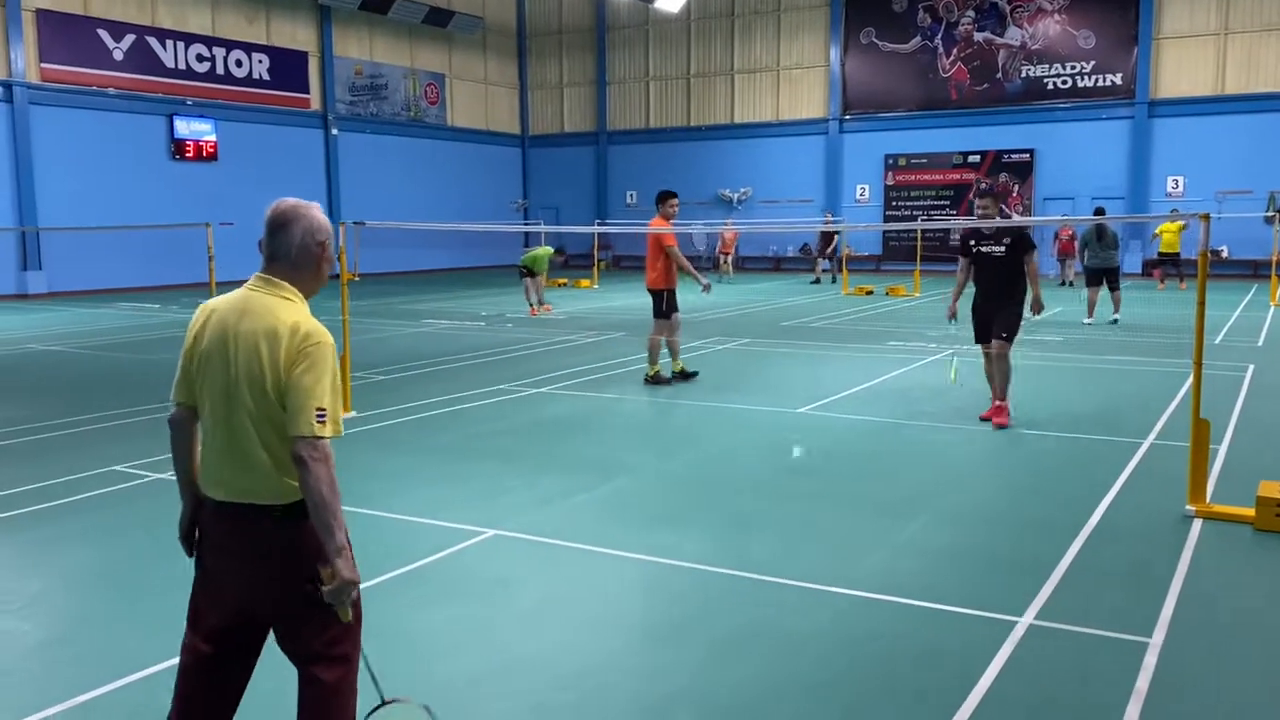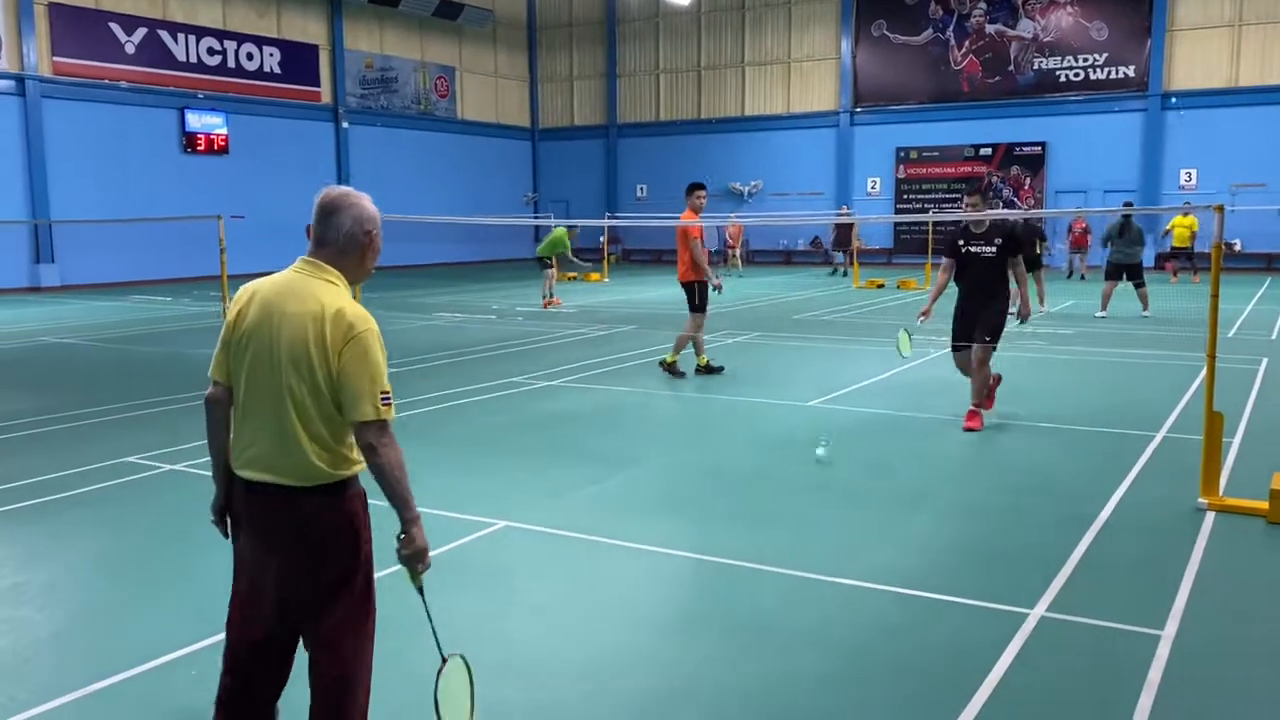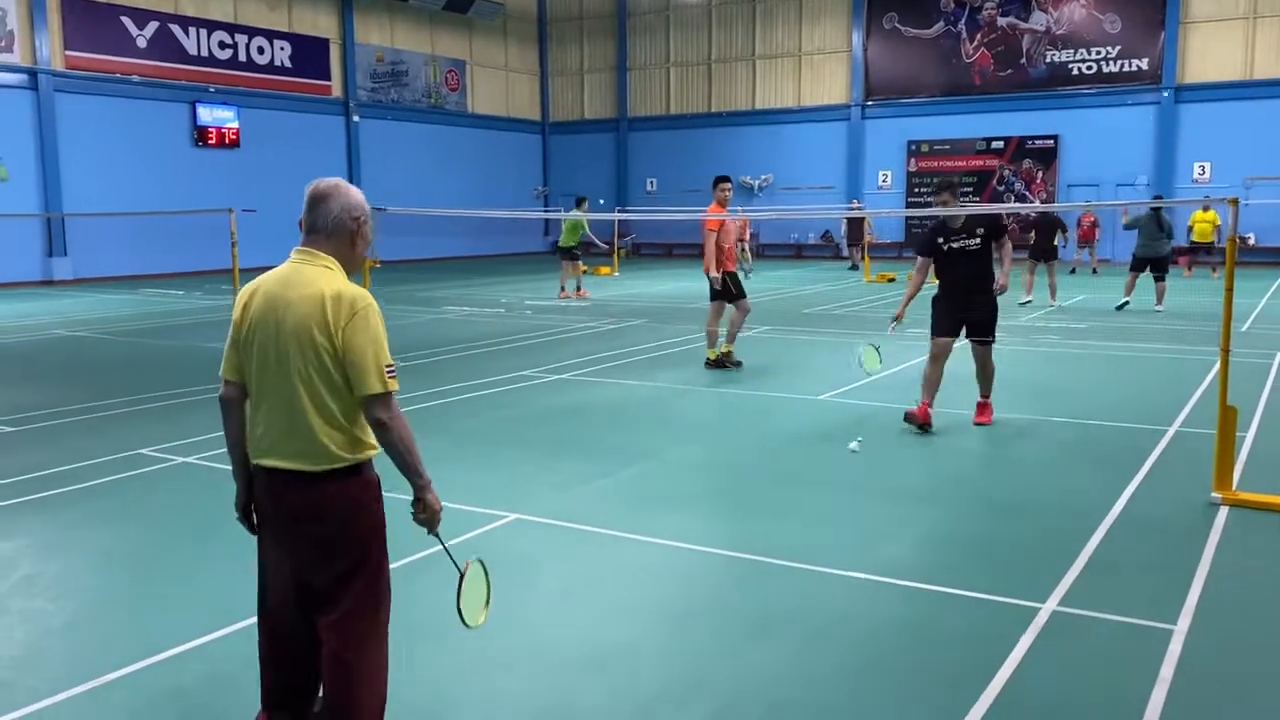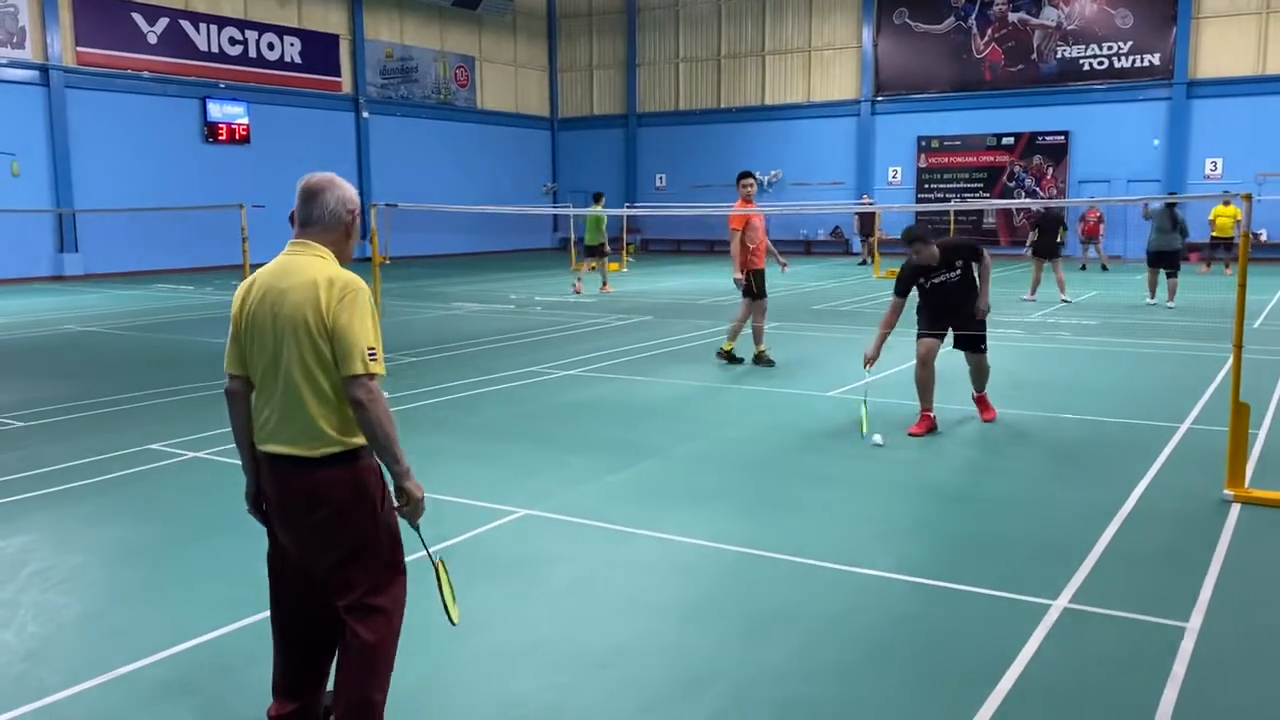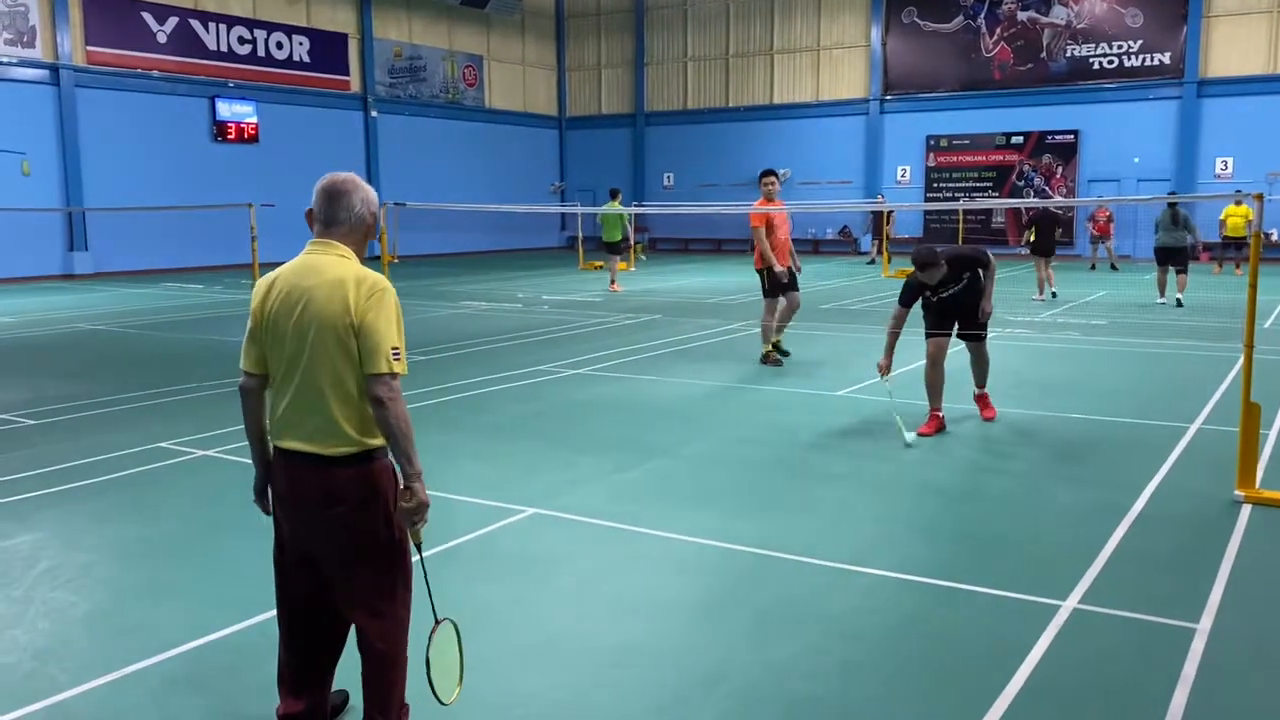
dt=0.3s
person 1, frame 1
left shoulder: (209, 314)
right shoulder: (306, 334)
left elbow: (182, 419)
right elbow: (309, 453)
left wrist: (191, 501)
right wrist: (337, 551)
left hip: (221, 517)
right hip: (288, 522)
left knee: (213, 648)
right knee: (329, 647)
person 1, frame 2
left shoulder: (249, 296)
right shoulder: (349, 321)
left elbow: (216, 400)
right elbow: (374, 437)
left wrist: (223, 483)
right wrist: (411, 523)
left hip: (253, 495)
right hip: (322, 503)
left knee: (254, 625)
right knee: (339, 636)
person 1, frame 3
left shoulder: (254, 293)
right shoulder: (349, 301)
left elbow: (231, 398)
right elbow: (380, 411)
left wrist: (244, 481)
right wrist: (422, 486)
left hip: (272, 485)
right hip: (338, 488)
left knee: (285, 612)
right knee: (352, 623)
person 1, frame 4
left shoulder: (252, 287)
right shoulder: (344, 287)
left elbow: (236, 392)
right elbow: (362, 393)
left wrist: (253, 473)
right wrist: (403, 475)
left hip: (279, 471)
right hip: (339, 472)
left knee: (297, 601)
right knee: (373, 602)
person 1, frame 5
left shoulder: (271, 285)
right shoulder: (369, 287)
left elbow: (251, 386)
right elbow: (384, 394)
left wrist: (263, 464)
right wrist: (413, 478)
left hip: (290, 470)
right hip: (354, 472)
left knee: (305, 600)
right knee: (381, 606)
person 2, frame 1
left shoulder: (1015, 232)
right shoulder: (969, 237)
left elbow: (1030, 263)
right elbow: (964, 271)
left wrist: (1036, 295)
right wrist: (953, 302)
left hip: (1010, 303)
right hip: (983, 302)
left knee: (1000, 351)
right knee: (988, 354)
left ankle: (1002, 404)
right ankle: (997, 402)
person 2, frame 2
left shoulder: (1005, 232)
right shoulder: (956, 236)
left elbow: (1018, 267)
right elbow: (945, 272)
left wrist: (1024, 301)
right wrist: (930, 303)
left hip: (994, 306)
right hip: (965, 305)
left knee: (979, 357)
right knee: (961, 360)
left ankle: (976, 410)
right ankle: (990, 380)
person 2, frame 3
left shoulder: (986, 220)
right shoulder: (933, 233)
left elbow: (1004, 244)
right elbow: (920, 272)
left wrist: (1004, 274)
right wrist: (904, 306)
left hip: (982, 300)
right hip: (947, 300)
left knee: (983, 355)
right knee: (937, 352)
left ankle: (984, 403)
right ankle: (924, 410)
person 2, frame 4
left shoulder: (960, 247)
right shoulder: (910, 270)
left elbow: (983, 259)
right elbow: (895, 311)
left wrist: (984, 295)
right wrist: (877, 347)
left hip: (969, 307)
right hip: (932, 313)
left knee: (977, 360)
right knee: (924, 355)
left ankle: (981, 396)
right ankle: (927, 415)
person 2, frame 5
left shoulder: (964, 257)
right shoulder: (914, 283)
left elbow: (990, 263)
right elbow: (898, 319)
left wrist: (987, 299)
right wrist: (887, 357)
left hip: (973, 304)
right hip: (938, 311)
left knee: (978, 350)
right knee: (934, 355)
left ankle: (981, 394)
right ankle: (936, 415)
person 3, frame 1
left shoulder: (657, 225)
right shoulder: (662, 228)
right elbow: (678, 258)
right wrist: (700, 279)
left hip: (663, 283)
right hip: (662, 285)
left knee: (673, 325)
right knee: (660, 329)
left ankle: (678, 368)
right ankle: (652, 373)
person 3, frame 2
left shoulder: (692, 219)
right shoulder: (691, 220)
right elbow: (697, 252)
right wrist: (711, 277)
left hip: (694, 277)
right hip: (694, 278)
left knee: (698, 321)
right knee: (696, 322)
left ankle: (702, 362)
right ankle: (670, 360)
person 3, frame 3
left shoulder: (724, 213)
right shoulder: (714, 213)
right elbow: (710, 243)
right wrist: (713, 270)
left hip: (725, 269)
right hip: (721, 270)
left knee: (716, 313)
right knee: (743, 307)
left ankle: (713, 357)
right ankle: (726, 350)
person 3, frame 4
left shoulder: (755, 208)
right shoulder: (739, 210)
right elbow: (734, 243)
left wrist: (777, 257)
right wrist: (737, 271)
left hip: (758, 266)
right hip: (749, 268)
left knee: (748, 309)
right knee: (759, 309)
left ankle: (726, 348)
right ankle: (759, 352)
person 3, frame 5
left shoulder: (781, 206)
right shoulder: (759, 208)
right elbow: (761, 240)
left wrist: (794, 259)
right wrist: (775, 265)
left hip: (785, 264)
right hip: (769, 266)
left knee: (794, 302)
right knee: (771, 307)
left ankle: (775, 339)
right ankle: (767, 352)
